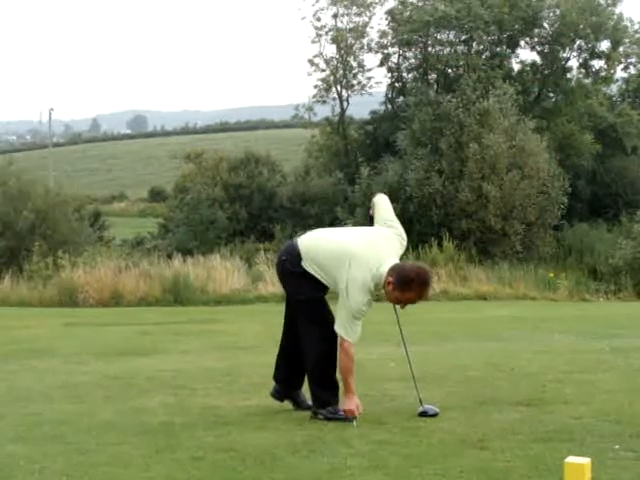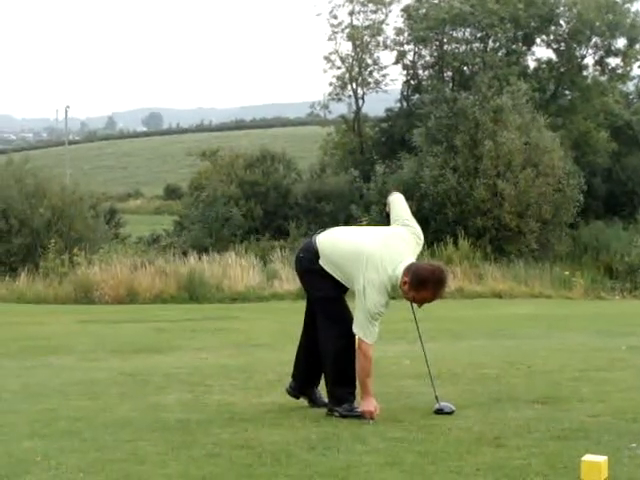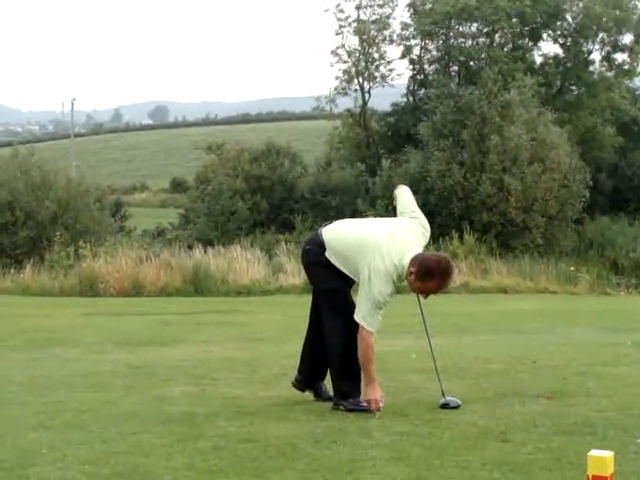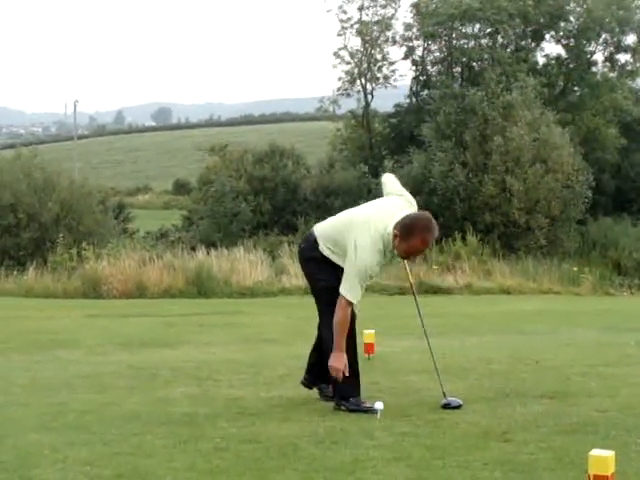
dt=1s
person 1, frame 1
left shoulder: (397, 238)
right shoulder: (360, 286)
left elbow: (379, 199)
right elbow: (346, 344)
right wrist: (350, 395)
left hip: (307, 254)
right hip: (295, 265)
left knee: (300, 326)
right knee: (323, 332)
left ankle: (286, 386)
right ankle: (324, 403)
person 1, frame 2
left shoulder: (414, 238)
right shoulder: (376, 288)
left elbow: (395, 197)
right elbow: (364, 345)
right wrist: (367, 397)
left hip: (328, 253)
right hip: (313, 262)
left knee: (320, 323)
right knee: (340, 329)
left ankle: (302, 384)
right ankle: (340, 401)
person 1, frame 3
left shoulder: (420, 229)
right shoulder: (382, 278)
left elbow: (401, 191)
right elbow: (364, 333)
right wrist: (371, 385)
left hip: (335, 247)
right hip: (320, 255)
left knee: (326, 317)
right knee: (344, 322)
left ankle: (308, 377)
right ankle: (346, 395)
person 1, frame 4
left shoulder: (407, 209)
right shoulder: (368, 252)
left elbow: (387, 178)
right elbow: (345, 302)
right wrist: (338, 351)
left hip: (339, 252)
right hip: (318, 254)
left knee: (332, 319)
right knee: (341, 320)
left ankle: (317, 375)
right ankle: (347, 396)
